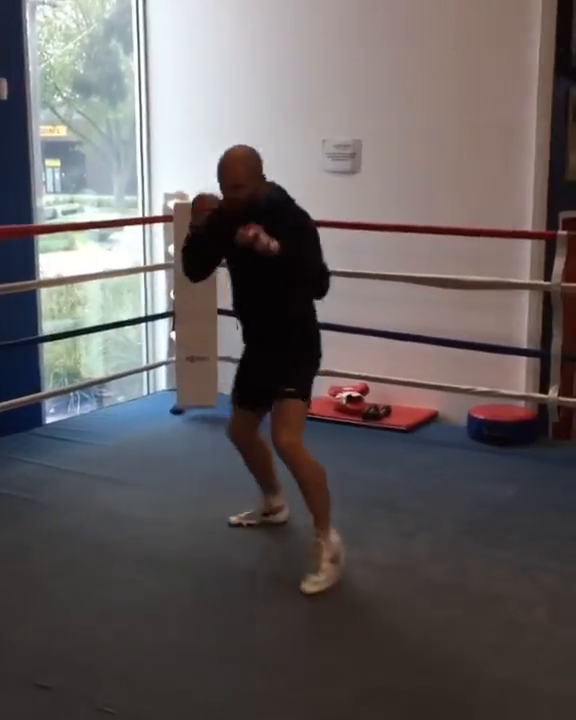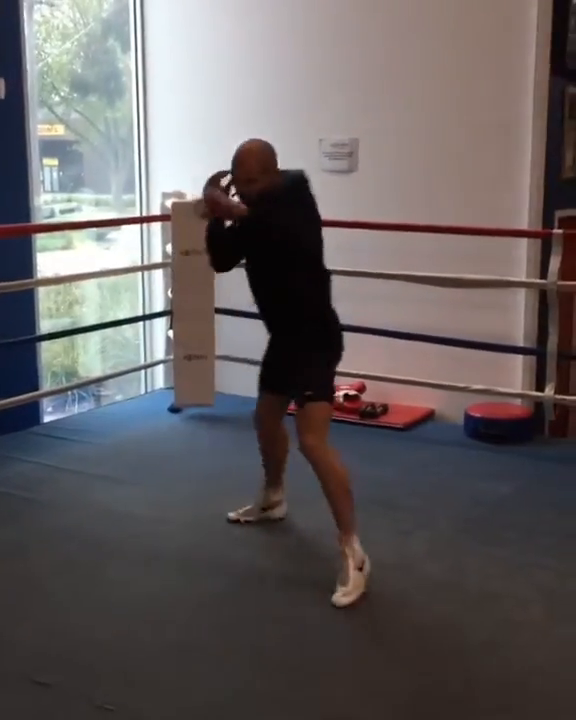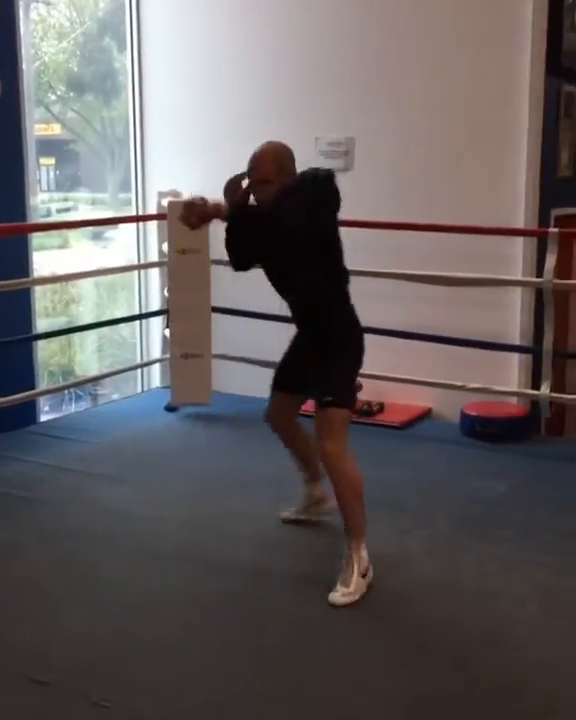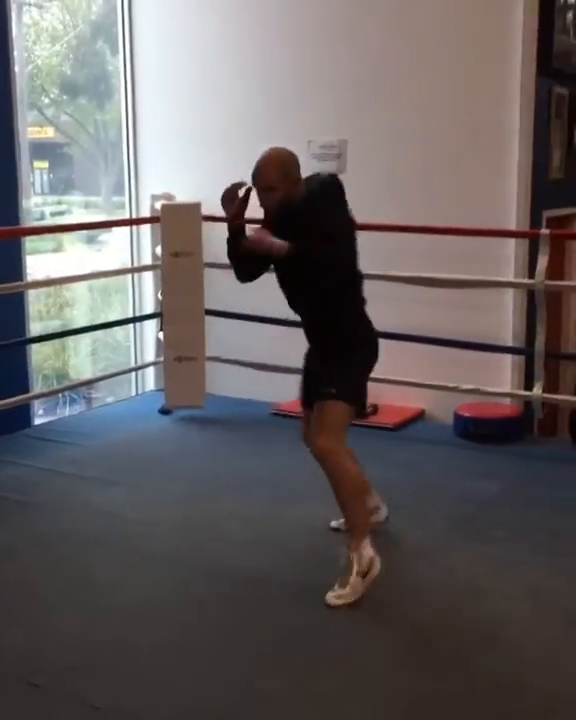
dt=0.1s
person 1, frame 1
left shoulder: (287, 215)
right shoulder: (227, 216)
left elbow: (317, 284)
right elbow: (195, 271)
left wrist: (273, 249)
right wrist: (198, 229)
left hip: (295, 340)
right hip: (259, 340)
left knee: (287, 439)
right knee: (240, 432)
left ankle: (328, 544)
right ankle: (273, 503)
person 1, frame 2
left shoulder: (294, 201)
right shoulder: (250, 211)
left elbow: (300, 246)
right elbow: (222, 260)
left wrist: (237, 209)
right wrist: (217, 214)
left hip: (315, 336)
right hip: (283, 334)
left knee: (314, 444)
right knee: (266, 420)
left ankle: (352, 554)
right ankle: (271, 498)
person 1, frame 3
left shoulder: (312, 198)
right shoulder: (268, 210)
right elbow: (243, 259)
left wrist: (227, 210)
right wrist: (227, 210)
left hip: (336, 337)
right hip: (311, 333)
left knee: (332, 447)
right knee: (279, 417)
left ankle: (358, 558)
right ankle: (316, 493)
person 1, frame 4
left shoulder: (326, 211)
right shoulder: (280, 221)
left elbow: (339, 271)
right elbow: (246, 272)
left wrist: (280, 248)
right wrist: (236, 225)
left hip: (350, 341)
right hip: (324, 339)
left knee: (328, 443)
right knee: (314, 433)
left ankle: (362, 556)
right ankle: (367, 504)
